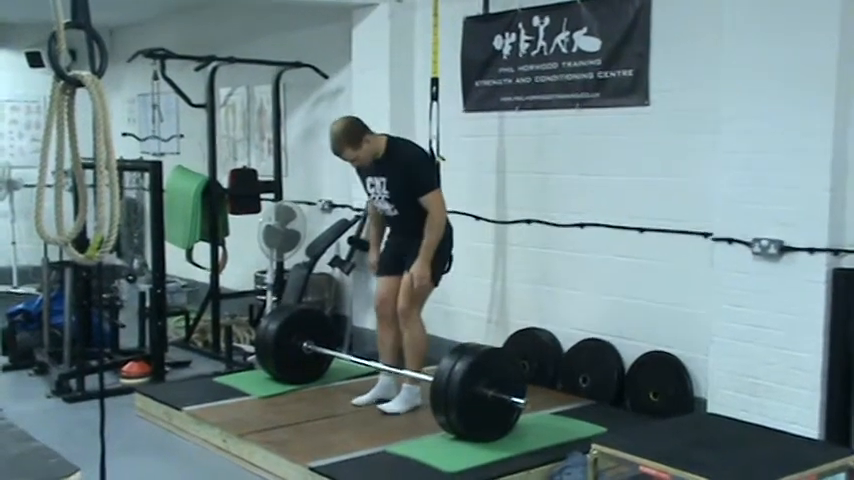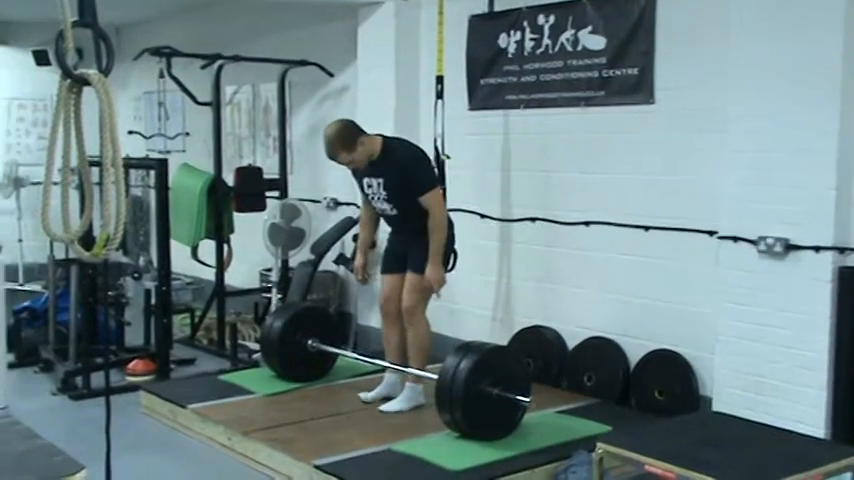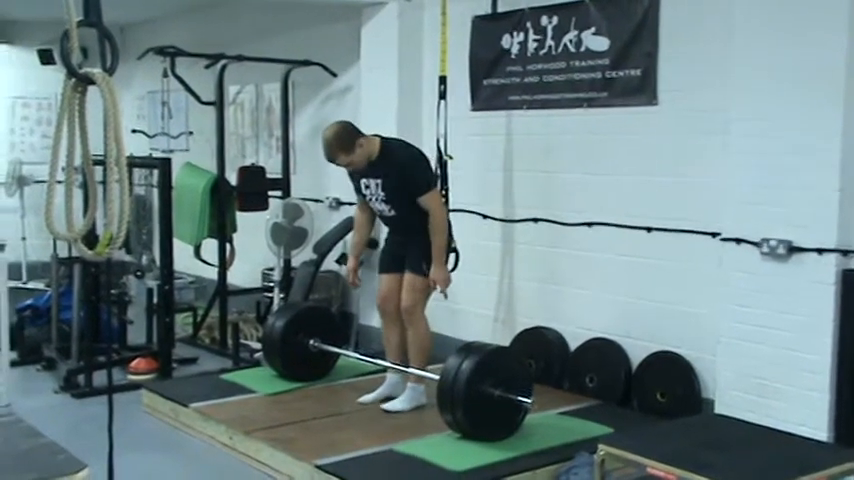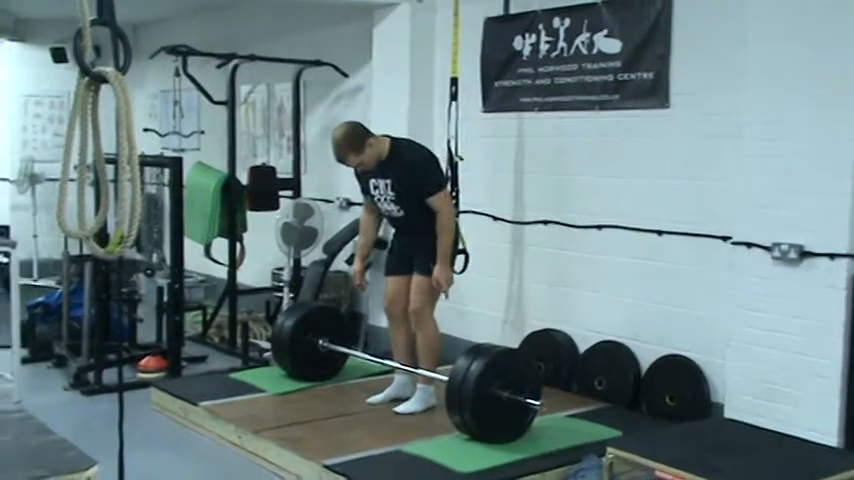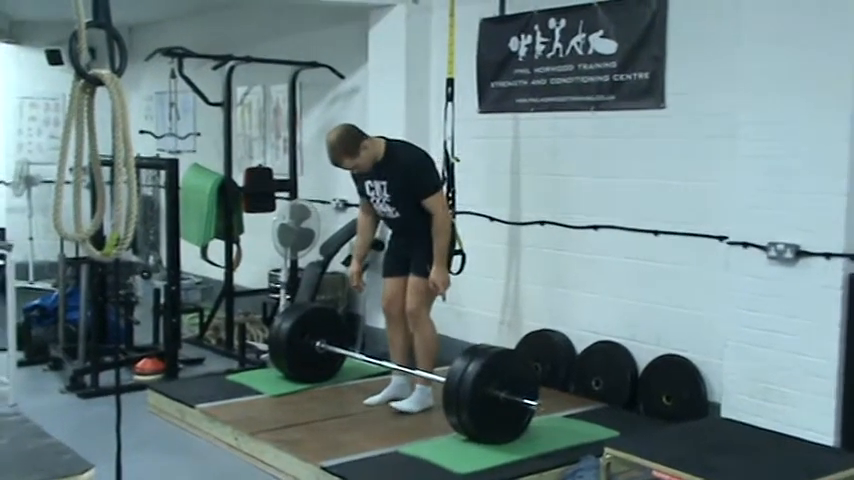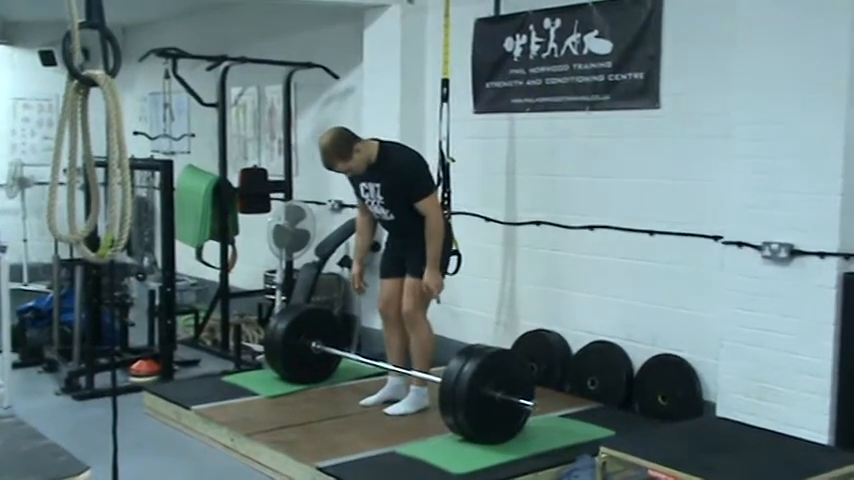
dt=0.2s
person 1, frame 1
left shoulder: (411, 159)
right shoulder: (365, 164)
left elbow: (437, 211)
left wrist: (423, 261)
right wrist: (374, 248)
left hip: (429, 240)
right hip: (398, 239)
left knee: (407, 309)
right knee: (384, 307)
left ankle: (411, 391)
right ankle: (387, 383)
person 1, frame 2
left shoulder: (408, 159)
right shoulder: (360, 165)
left elbow: (437, 210)
right elbow: (369, 207)
left wrist: (435, 263)
right wrist: (362, 252)
left hip: (429, 238)
right hip: (400, 237)
left knee: (411, 307)
right knee: (388, 306)
left ankle: (415, 389)
right ankle: (393, 380)
person 1, frame 3
left shoulder: (406, 159)
right shoulder: (356, 166)
left elbow: (437, 210)
right elbow: (364, 210)
left wrist: (439, 263)
right wrist: (354, 256)
left hip: (426, 238)
right hip: (397, 237)
left knee: (410, 307)
right knee: (386, 305)
left ankle: (415, 389)
right ankle: (394, 381)
person 1, frame 4
left shoulder: (416, 160)
right shoulder: (364, 166)
left elbow: (445, 211)
right elbow: (370, 211)
left wrist: (443, 263)
right wrist: (360, 258)
left hip: (433, 239)
right hip: (403, 238)
left knee: (419, 310)
right knee: (393, 308)
left ankle: (425, 390)
right ankle: (403, 382)
person 1, frame 5
left shoulder: (412, 161)
right shoulder: (360, 167)
left elbow: (441, 212)
right elbow: (367, 212)
left wrist: (440, 265)
right wrist: (357, 259)
left hip: (430, 240)
right hip: (401, 239)
left knee: (416, 310)
right knee: (392, 309)
left ankle: (424, 391)
right ankle: (400, 383)
person 1, frame 6
left shoulder: (405, 163)
right shoulder: (356, 169)
left elbow: (434, 215)
right elbow: (365, 214)
left wrist: (432, 269)
right wrist: (358, 261)
left hip: (427, 241)
right hip: (398, 240)
left knee: (412, 312)
right knee: (388, 310)
left ankle: (419, 392)
right ankle: (396, 384)
